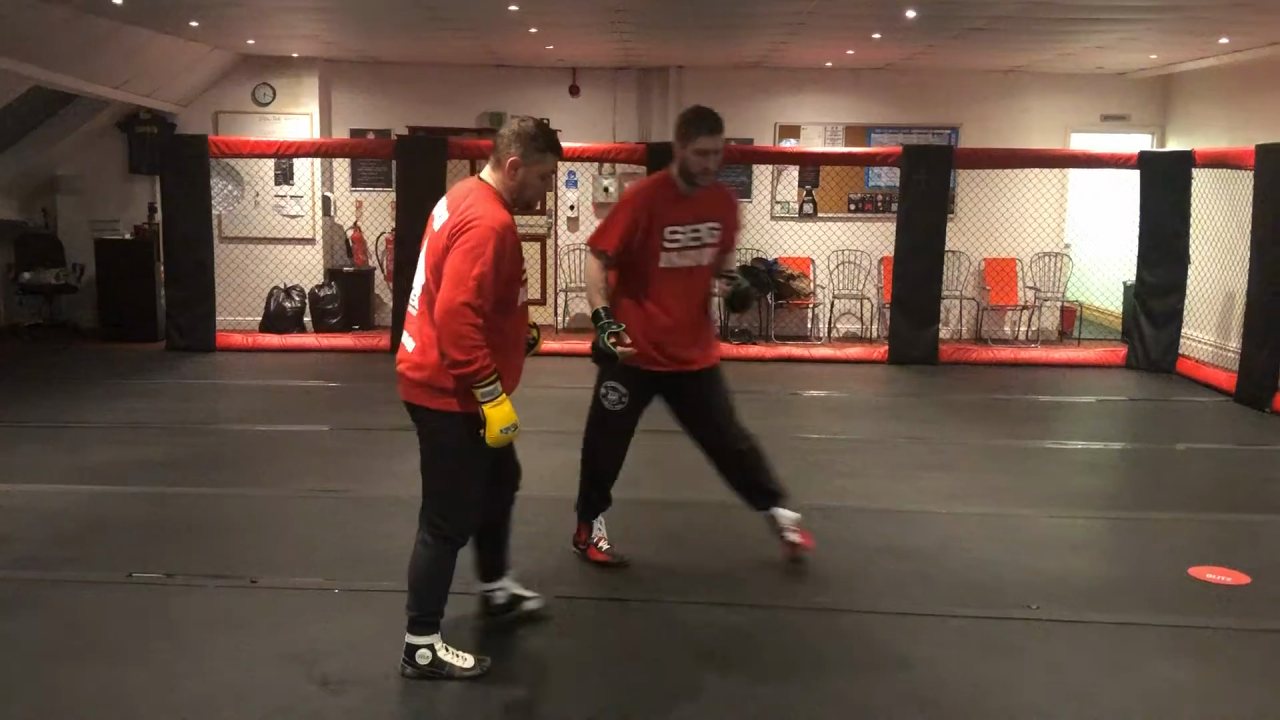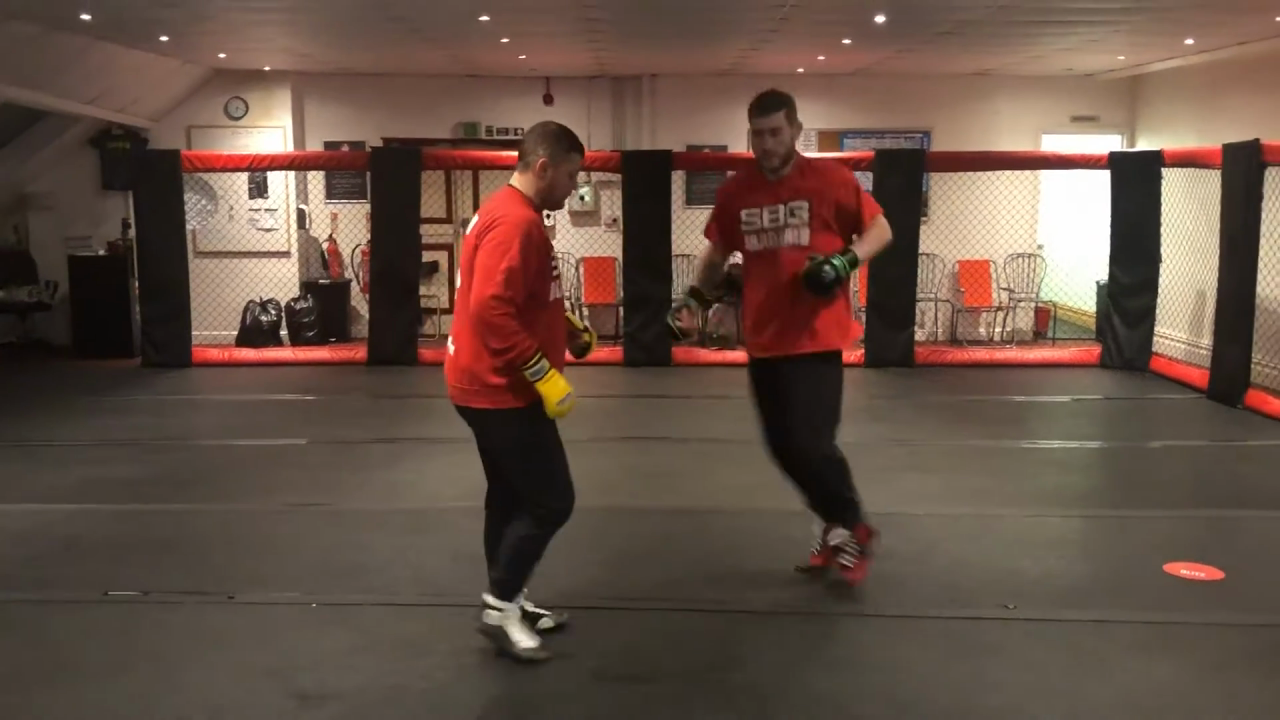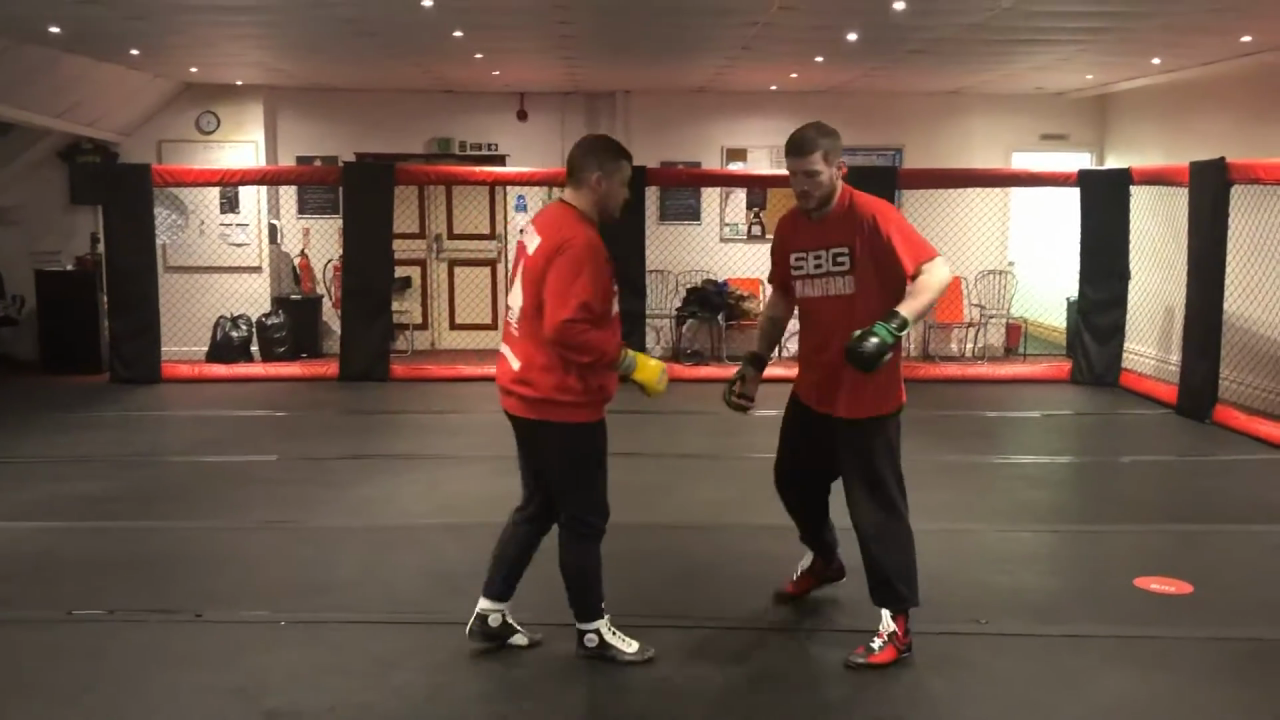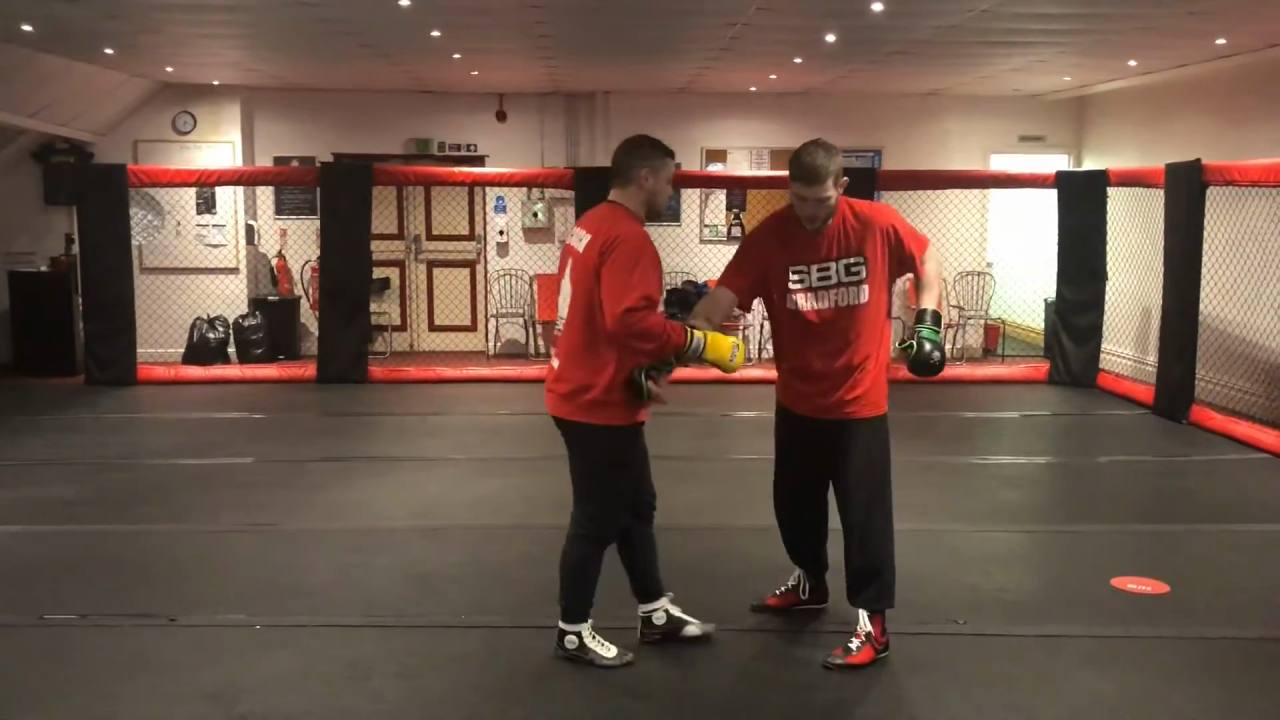
dt=0.5s
person 1, frame 1
left shoulder: (467, 198)
right shoulder: (488, 224)
right elbow: (458, 318)
left wrist: (517, 327)
right wrist: (494, 398)
left hip: (452, 385)
right hip: (451, 394)
left knee: (499, 482)
right knee: (449, 517)
left ankle: (496, 590)
right ankle: (421, 645)
person 1, frame 2
left shoulder: (511, 211)
right shoulder: (515, 222)
right elbow: (492, 310)
left wrist: (568, 329)
right wrist: (544, 376)
left hip: (494, 386)
right hip: (501, 390)
left knee: (512, 497)
right knee: (551, 499)
left ankle: (506, 604)
right ankle: (501, 607)
person 1, frame 3
left shoulder: (547, 222)
right shoulder: (579, 242)
right elbow: (569, 329)
left wrist: (613, 353)
right wrist: (632, 365)
left hip: (530, 391)
right hip: (562, 403)
left knee: (539, 506)
right knee: (584, 518)
left ankle: (490, 611)
right ankle: (592, 630)
person 1, frame 4
left shoulder: (591, 226)
right shoulder: (627, 238)
right elbow: (631, 320)
left wrist: (644, 364)
right wrist: (702, 344)
left hip: (590, 392)
right hip: (599, 403)
left knee: (636, 506)
right knee: (598, 519)
left ankle: (656, 612)
right ankle: (573, 632)
person 2, frame 1
left shoulder: (723, 201)
right shoulder: (642, 198)
right elbow: (598, 260)
left wrist: (729, 278)
right wrist: (603, 321)
left hip: (695, 350)
right hip: (633, 350)
left knee: (727, 440)
right knee: (606, 441)
left ankle: (779, 514)
right ankle: (590, 525)
person 2, frame 2
left shoulder: (830, 179)
right shoulder: (736, 190)
left elbow: (880, 230)
right elbow: (717, 251)
left wrist: (845, 261)
right wrist: (695, 296)
left hip: (816, 338)
right hip: (764, 340)
left knee: (810, 441)
right knee: (784, 443)
left ankle: (854, 528)
right ankle: (834, 526)
person 2, frame 3
left shoulder: (872, 217)
right shoulder: (789, 228)
left elbow: (937, 273)
left wrist: (890, 327)
right wrist: (754, 363)
left hip: (867, 394)
right hip: (811, 389)
left knee: (876, 506)
right knee: (793, 480)
left ankle: (896, 623)
right ankle: (822, 559)
person 2, frame 4
left shoulder: (877, 223)
right shoulder: (768, 237)
left elbow: (927, 259)
right elbow: (717, 304)
left wrist: (927, 323)
left hip: (860, 399)
right hip: (796, 399)
left knee: (864, 508)
right knee: (793, 500)
left ankle: (873, 623)
right ankle: (809, 582)
